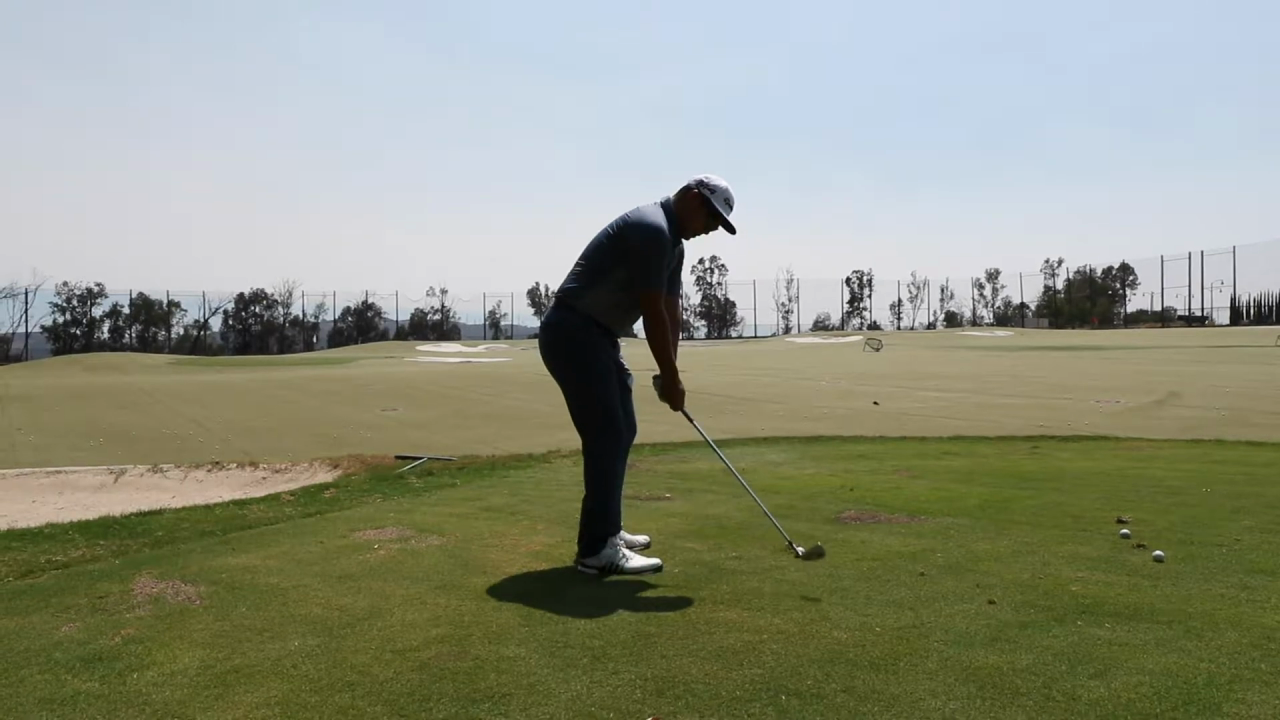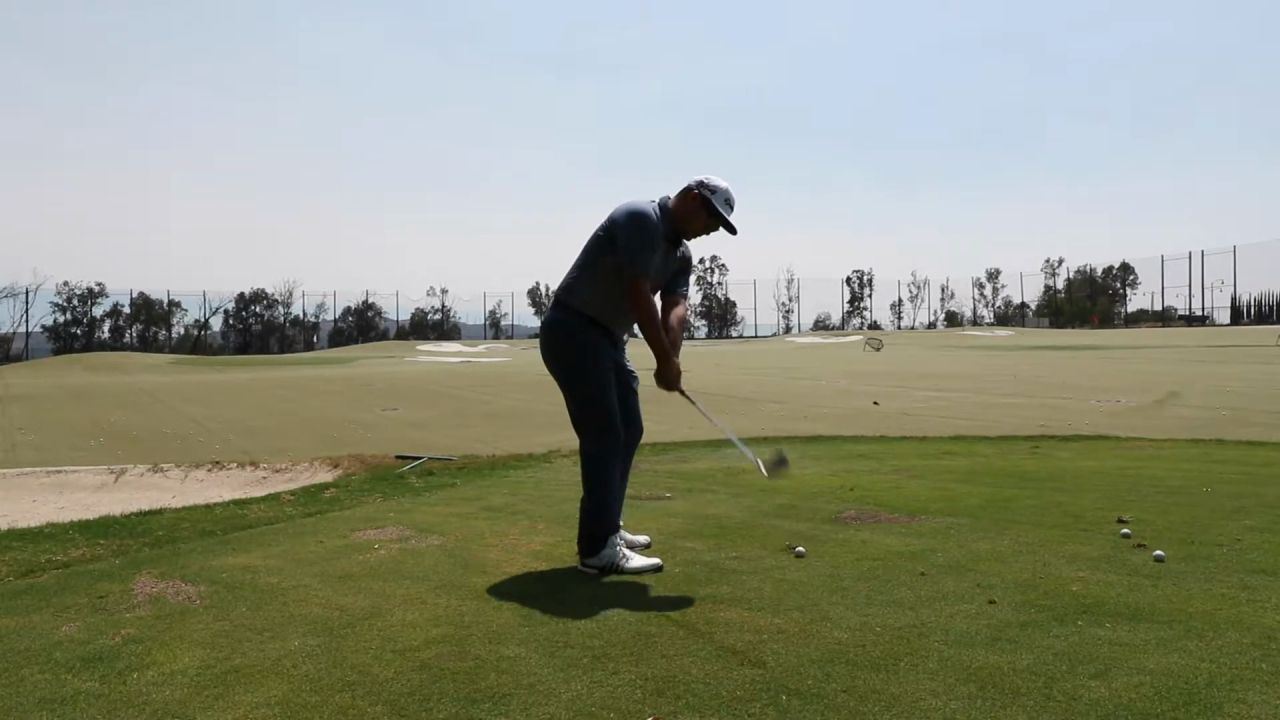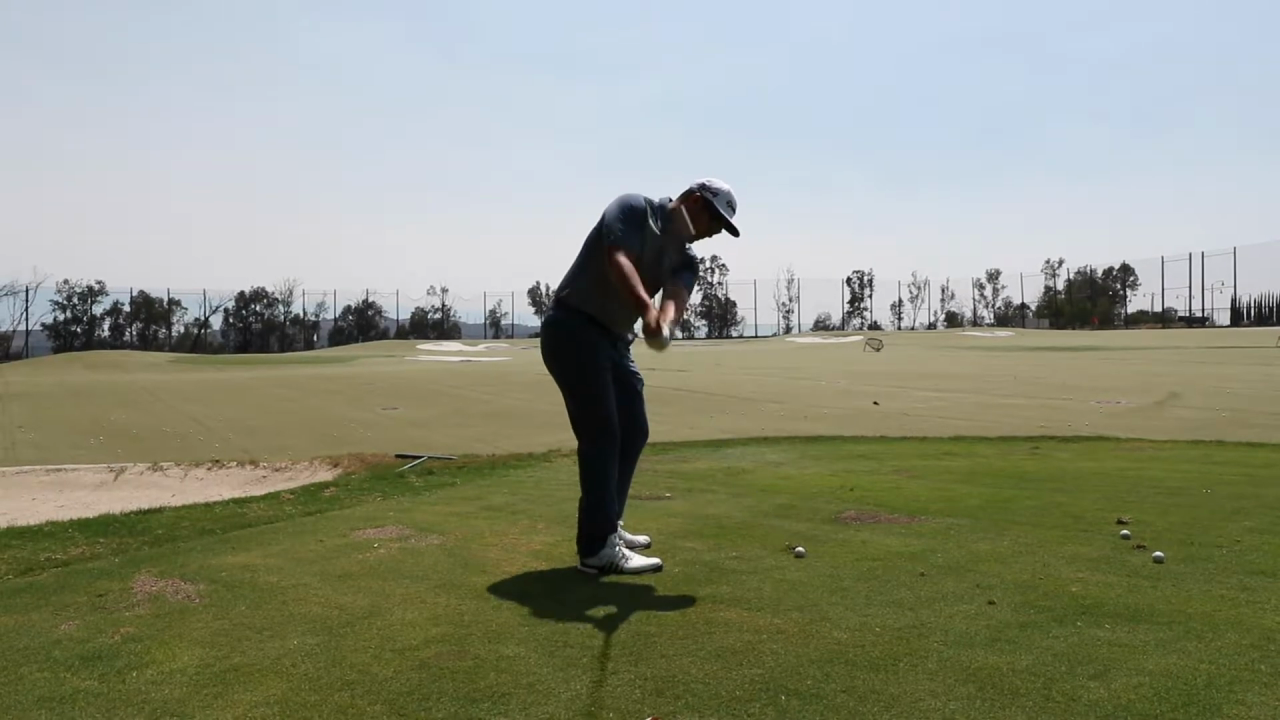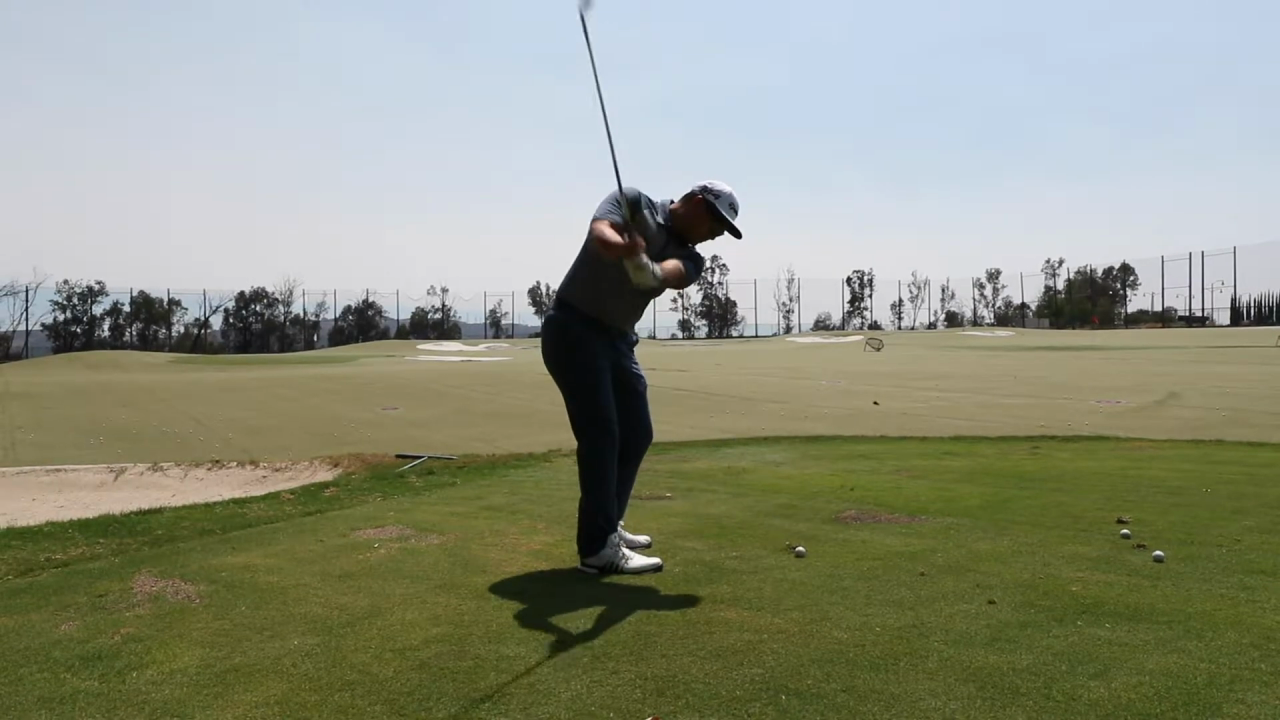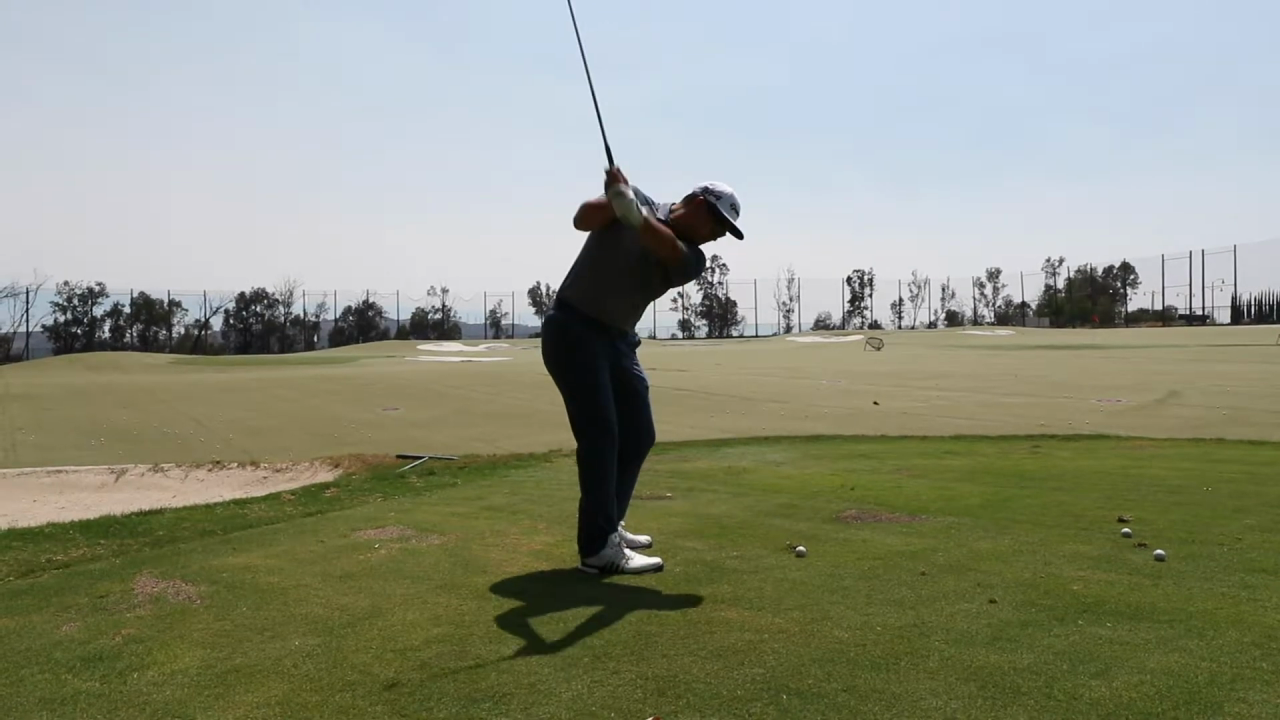
dt=0.3s
person 1, frame 1
left shoulder: (671, 241)
right shoulder: (651, 228)
left elbow: (671, 311)
right elbow: (652, 312)
left wrist: (669, 371)
right wrist: (671, 377)
left hip: (596, 337)
right hip: (573, 334)
left knee: (620, 432)
right knee: (607, 436)
left ankle: (604, 529)
right ankle: (598, 548)
person 1, frame 2
left shoulder: (681, 254)
right shoulder: (640, 217)
left elbow: (676, 308)
right elbow: (638, 293)
left wrist: (670, 359)
right wrist: (664, 358)
left hip: (608, 337)
right hip: (572, 332)
left knee: (626, 432)
right knee: (603, 434)
left ankle: (606, 528)
right ankle: (598, 548)
person 1, frame 3
left shoulder: (686, 258)
right shoulder: (634, 209)
left elbow: (676, 298)
right elbow: (618, 264)
left wrist: (665, 322)
right wrist: (646, 310)
left hip: (613, 338)
right hip: (573, 330)
left knee: (632, 433)
right knee: (601, 434)
left ankle: (606, 527)
right ankle: (597, 547)
person 1, frame 4
left shoulder: (691, 259)
right shoulder: (633, 204)
left elbow: (671, 273)
right elbow: (596, 235)
left wrist: (649, 270)
right wrist: (625, 249)
left hip: (616, 339)
right hip: (573, 329)
left knee: (636, 435)
right knee: (600, 433)
left ankle: (607, 527)
right ankle: (597, 548)
person 1, frame 5
left shoulder: (691, 259)
right shoulder: (634, 198)
left elbow: (665, 246)
right elbow: (583, 218)
left wrist: (635, 214)
right wrist: (614, 202)
left hip: (617, 339)
right hip: (573, 329)
left knee: (638, 436)
right knee: (600, 434)
left ankle: (608, 527)
right ankle: (598, 548)
